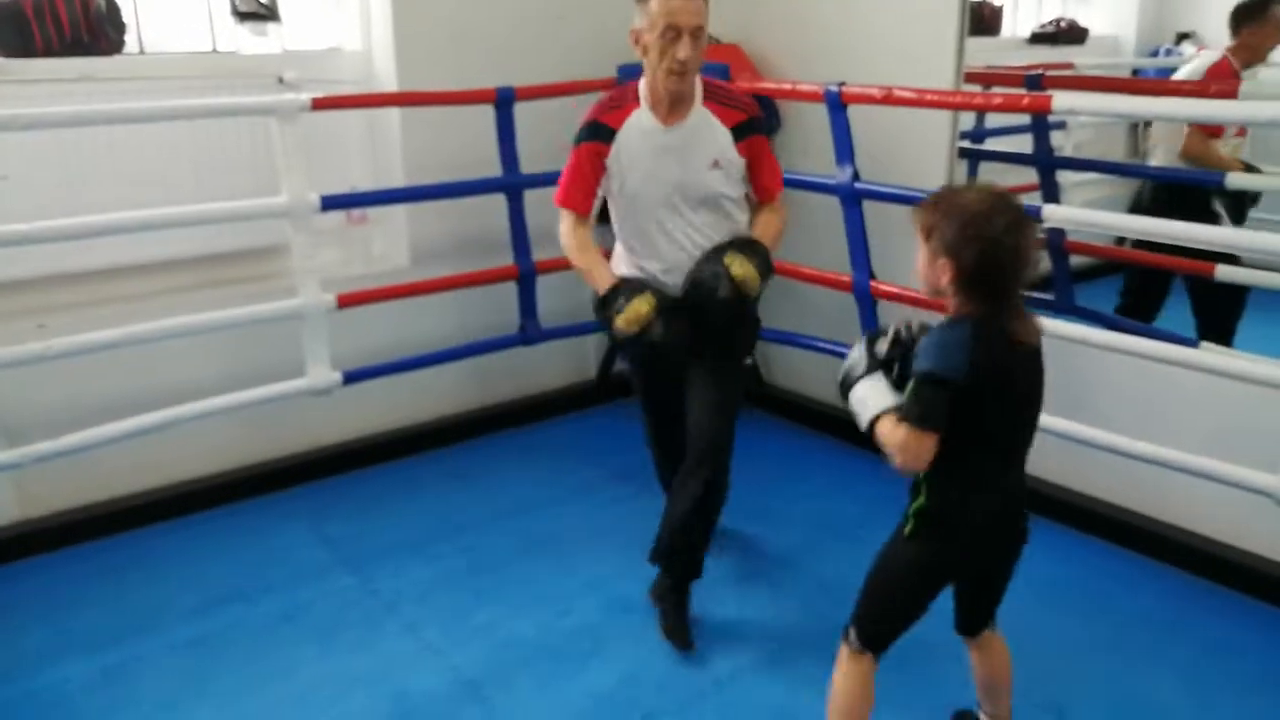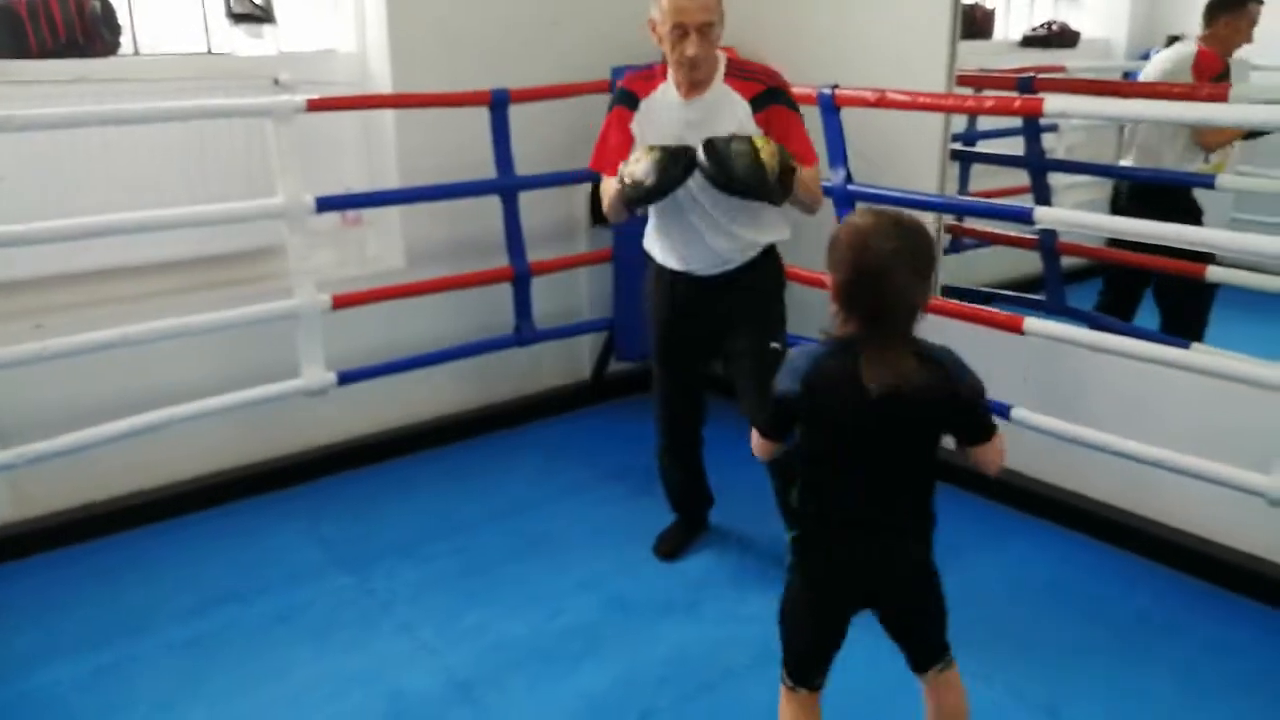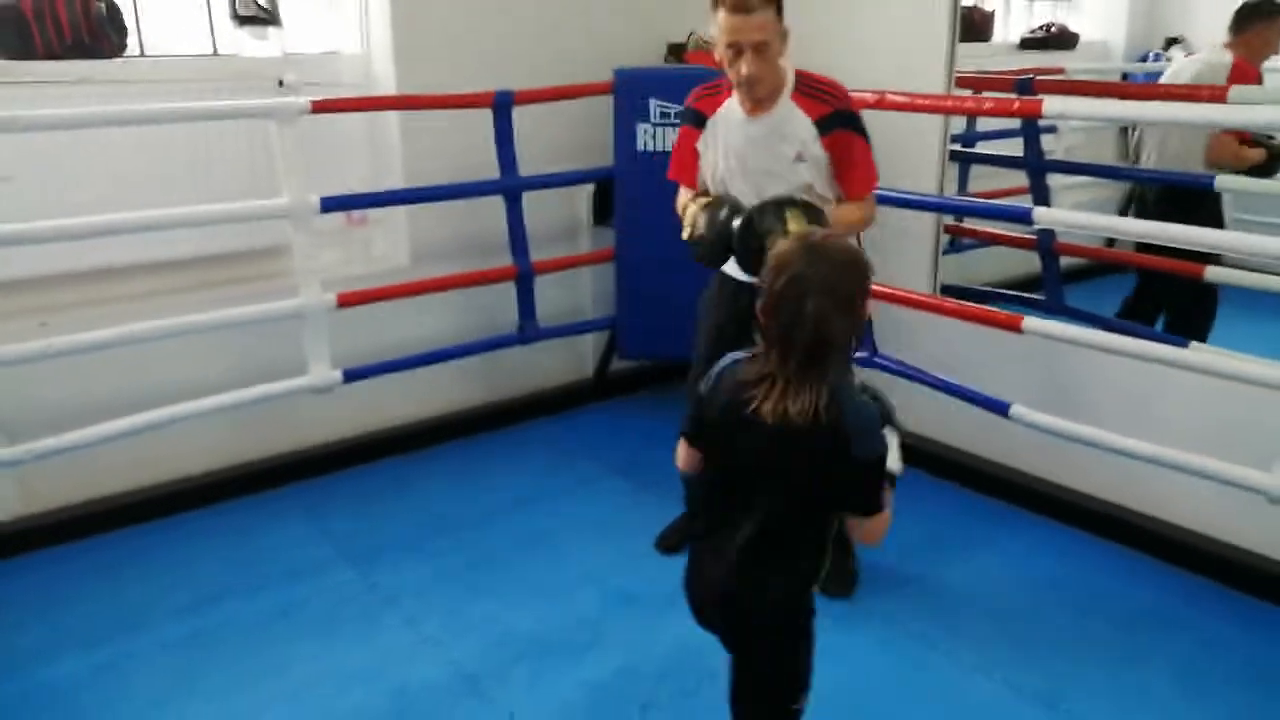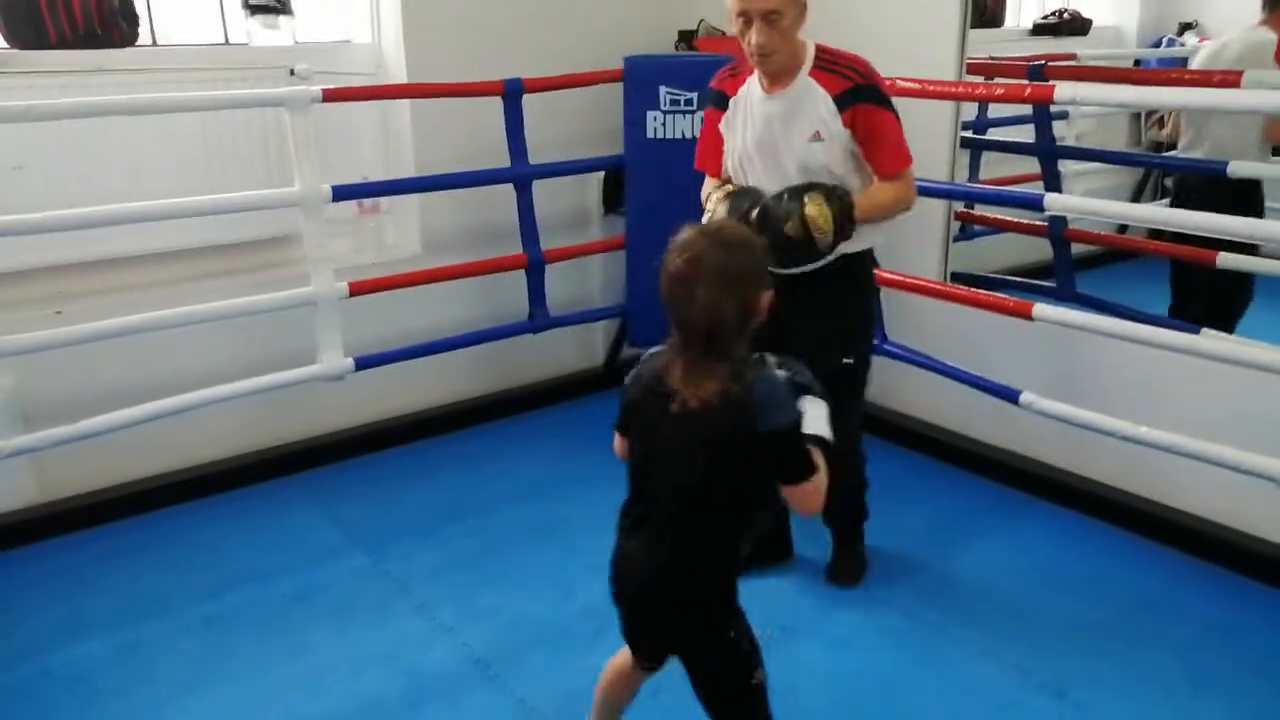
dt=0.3s
person 1, frame 1
left shoulder: (736, 114)
right shoulder: (608, 123)
left elbow: (770, 207)
right elbow: (572, 226)
left wrist: (753, 256)
right wrist: (612, 291)
left hip: (719, 305)
right hip: (644, 305)
left knee: (710, 441)
right knee: (667, 435)
left ankle: (673, 579)
right ankle: (693, 515)
person 1, frame 2
left shoulder: (761, 90)
right shoulder: (634, 96)
left elbow: (812, 192)
right elbow: (610, 203)
left wrist: (776, 171)
right wrist: (633, 185)
left hip: (749, 277)
right hip: (673, 278)
left knee: (770, 413)
right knee: (675, 408)
right ankle: (689, 511)
person 1, frame 3
left shoulder: (828, 107)
right shoulder: (703, 108)
left elbow: (862, 208)
right elbow: (688, 195)
right wrist: (697, 215)
right hip: (733, 285)
left ankle: (832, 542)
right ankle: (700, 514)
person 1, frame 4
left shoulder: (851, 84)
right shoulder: (726, 90)
left elbow: (901, 190)
right elbow: (714, 183)
left wrist: (835, 216)
right wrist: (722, 207)
left hip: (834, 281)
left knee: (834, 424)
left ankle: (847, 538)
right ankle: (768, 534)
person 2, frame 1
left shoulder: (946, 346)
right shoulder: (1020, 328)
left elbow: (910, 454)
left wrist: (868, 388)
left hip: (944, 523)
right hip: (1004, 518)
left knee: (859, 647)
right knee: (977, 628)
person 2, frame 2
left shoulder: (807, 367)
right shoulder: (942, 373)
left elbow: (762, 448)
right elbow: (992, 460)
left hip: (819, 561)
right hip: (902, 559)
right knee: (934, 664)
person 2, frame 3
left shoulder: (727, 376)
right shoulder: (850, 415)
left elbow: (687, 462)
right elbow: (869, 531)
right wrist: (883, 451)
left hip: (707, 578)
right hip: (775, 598)
person 2, frame 4
left shoulder: (652, 369)
right shoulder: (761, 394)
right elbow: (807, 501)
right wrist: (813, 416)
left hip: (631, 564)
right hip: (695, 587)
left knee: (643, 653)
person 3, frame 1
left shoulder: (1207, 65)
right shoulder: (1225, 75)
right elbow: (1193, 148)
left wrist: (1230, 167)
right wrist: (1240, 171)
left hip: (1153, 192)
right hip: (1182, 198)
left knee: (1144, 291)
right knee: (1226, 288)
person 3, frame 2
left shoulder: (1166, 57)
right shoulder: (1211, 62)
right elbow: (1209, 137)
left hip: (1129, 186)
right hip: (1163, 194)
left knee: (1121, 290)
right knee: (1191, 293)
person 3, frame 3
left shoulder: (1181, 64)
right shoulder: (1243, 73)
left elbow: (1140, 143)
right elbow: (1221, 155)
left hip: (1149, 193)
right hip: (1190, 201)
left knee: (1149, 292)
right knee: (1194, 305)
person 3, frame 4
left shoulder: (1209, 49)
left elbow: (1176, 128)
left hip: (1188, 180)
right hip: (1235, 187)
left knee: (1190, 283)
right knee: (1233, 291)
